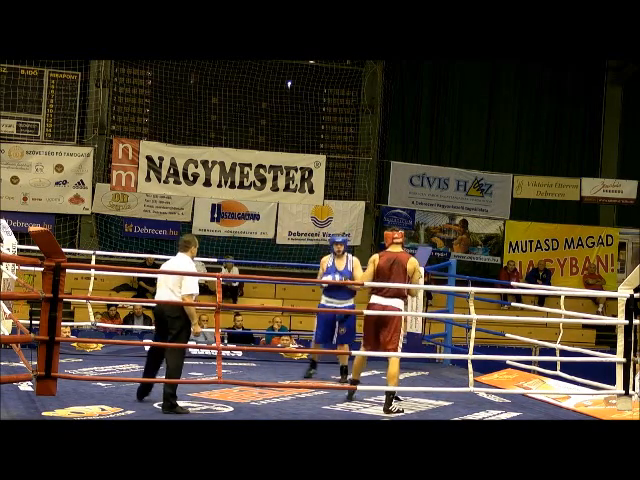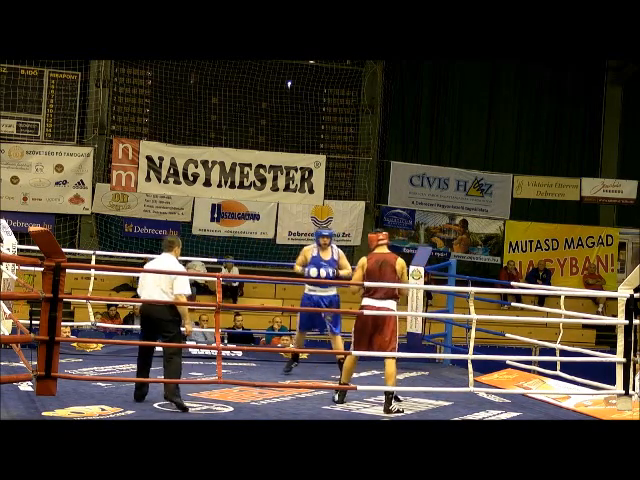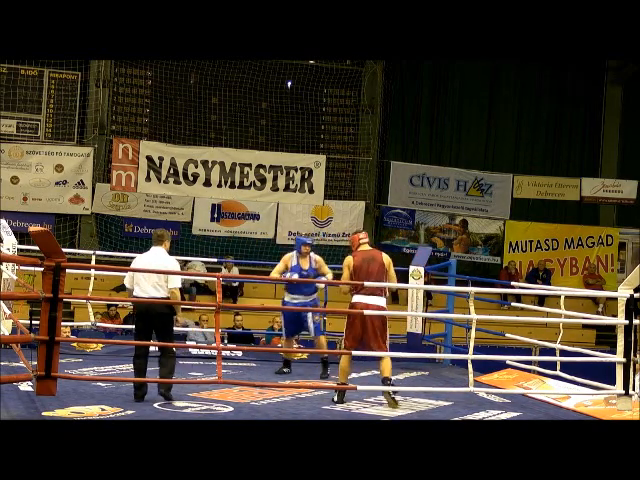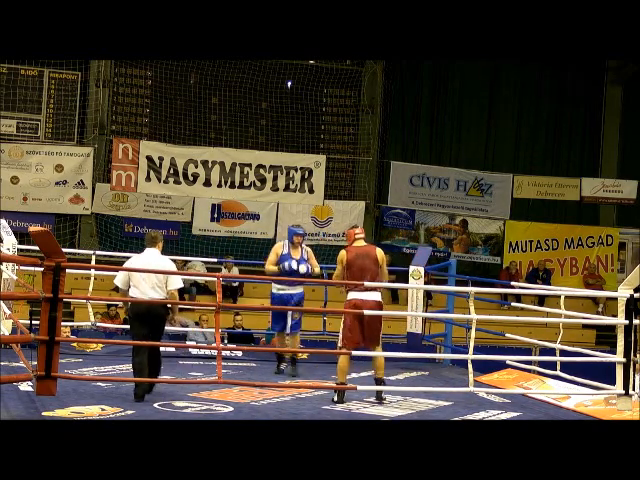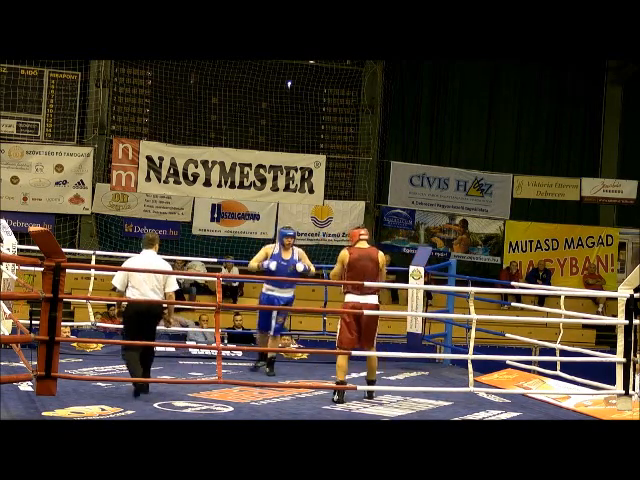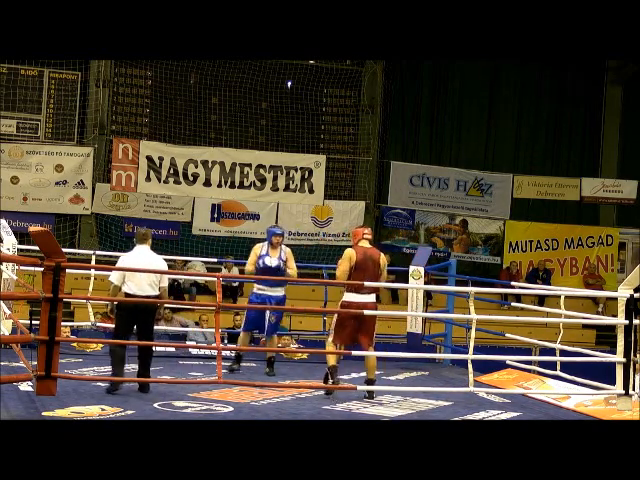
dt=0.2s
person 1, frame 1
left shoulder: (377, 258)
right shoulder: (412, 261)
left elbow: (364, 283)
right elbow: (413, 292)
left hip: (375, 305)
right hip: (395, 308)
left knee: (365, 349)
right knee: (394, 354)
left ankle: (352, 387)
right ankle: (389, 401)
person 1, frame 2
left shoulder: (365, 261)
right shoulder: (399, 262)
left elbow: (354, 288)
right elbow: (404, 291)
left hip: (367, 308)
right hip: (387, 309)
left knee: (354, 352)
right knee: (389, 355)
left ankle: (341, 393)
right ankle: (389, 400)
person 1, frame 3
left shoulder: (350, 259)
right shoulder: (384, 257)
left elbow: (344, 289)
right elbow: (393, 285)
left hip: (358, 304)
right hip: (378, 306)
left knee: (348, 350)
right knee: (383, 351)
left ankle: (340, 393)
right ankle: (387, 385)
person 1, frame 4
left shoulder: (344, 253)
right shoulder: (378, 252)
left elbow: (336, 280)
right elbow: (384, 280)
left hip: (354, 301)
right hip: (374, 301)
left knee: (346, 348)
right knee: (376, 346)
left ankle: (340, 392)
right ankle: (379, 388)
person 1, frame 5
left shoulder: (346, 253)
right shoulder: (379, 255)
left elbow: (333, 277)
right elbow: (381, 281)
left hip: (352, 303)
right hip: (372, 303)
left knee: (343, 348)
right knee: (370, 347)
left ankle: (340, 390)
right ankle: (370, 388)
person 1, frame 6
left shoulder: (350, 252)
right shoulder: (380, 256)
left elbow: (340, 279)
right elbow: (382, 282)
left wrist: (340, 266)
left hip: (350, 301)
right hip: (370, 303)
left knee: (333, 341)
right knee: (368, 346)
left ankle: (332, 374)
right ankle: (370, 389)
person 2, frame 1
left shoulder: (166, 265)
right shoulder: (189, 267)
right elbow: (187, 298)
right wrist: (195, 322)
left hip: (160, 309)
right hip: (176, 312)
left knee: (156, 351)
right knee: (175, 356)
left ankle: (143, 389)
right ankle: (169, 400)
person 2, frame 2
left shoulder: (149, 265)
right shoulder: (177, 267)
left elbow: (141, 293)
right elbow: (180, 297)
right wrist: (186, 321)
left hip: (146, 310)
right hip: (166, 311)
left knee: (145, 352)
right knee: (173, 354)
left ankle: (139, 392)
right ankle: (171, 391)
person 2, frame 3
left shoulder: (139, 259)
right shoulder: (170, 261)
left elbow: (130, 288)
right elbow: (174, 291)
right wrist: (178, 312)
left hip: (141, 305)
right hip: (161, 306)
left knee: (141, 350)
right knee: (167, 350)
left ankle: (140, 391)
right ankle: (164, 387)
person 2, frame 4
left shoulder: (132, 261)
right shoulder: (167, 263)
left elbow: (121, 288)
right elbow: (173, 293)
left wrist: (126, 305)
right wrist: (174, 312)
left hip: (137, 307)
right hip: (158, 307)
left knee: (139, 349)
right knee: (153, 346)
left ankle: (140, 389)
right ankle: (149, 384)
person 2, frame 5
left shoulder: (130, 262)
right shoulder: (165, 265)
left elbow: (119, 290)
right elbow: (170, 295)
left wrist: (118, 307)
right wrist: (170, 314)
left hip: (134, 307)
right hip: (154, 308)
left knee: (130, 347)
right knee: (147, 345)
left ankle: (138, 379)
right ankle: (144, 383)
person 2, frame 6
left shoulder: (126, 258)
right shoulder: (159, 260)
left elbow: (115, 285)
right elbow: (164, 289)
left wrist: (111, 304)
right wrist: (159, 305)
left hip: (129, 302)
right hip: (149, 303)
left knee: (118, 341)
right knee: (145, 344)
left ankle: (116, 378)
right ankle: (144, 384)
person 3, frame 1
left shoulder: (353, 261)
right shoulder: (325, 261)
right elbow: (320, 279)
left wrist: (343, 280)
right wrist: (324, 281)
left hip: (346, 307)
right hip: (327, 306)
left knee: (343, 342)
right knee: (318, 340)
left ankle: (344, 373)
right ankle: (312, 365)
person 3, frame 2
left shoulder: (337, 252)
right shoulder: (308, 250)
left elbow: (348, 271)
right elbow: (296, 267)
left wrist: (335, 272)
right wrist: (305, 272)
left hip: (330, 297)
right hip: (310, 296)
left knee: (334, 332)
right knee: (302, 330)
left ankle: (342, 367)
right ankle: (294, 358)
person 3, frame 3
left shoulder: (316, 259)
right shoulder: (288, 258)
left elbow: (329, 274)
right elbow: (273, 275)
left wrist: (325, 280)
right wrist: (286, 276)
left hip: (310, 302)
right hip: (291, 302)
left knee: (318, 333)
right knee: (288, 336)
left ankle: (325, 366)
right ankle: (287, 364)
person 3, frame 4
left shoulder: (307, 251)
right shoulder: (279, 247)
left elbow: (317, 270)
right elbow: (268, 268)
left wrist: (309, 269)
right wrist: (282, 267)
left hip: (296, 294)
right hip: (278, 293)
left knee: (293, 330)
right knee: (279, 330)
left ankle: (293, 362)
right ankle: (282, 360)
person 3, frame 5
left shoulder: (299, 253)
right shoulder: (270, 249)
left elbow: (313, 271)
right elbow: (251, 265)
left wrist: (307, 267)
right wrist: (263, 264)
left hip: (285, 297)
right hip: (268, 294)
left knee: (275, 331)
right knee: (262, 329)
left ankle: (270, 364)
right ankle: (262, 358)
person 3, frame 6
left shoulder: (286, 251)
right shoulder: (259, 248)
left elbow: (294, 275)
right elbow: (247, 271)
left wrist: (283, 267)
right wrist: (258, 265)
left hip: (277, 297)
right hip: (258, 295)
left knee: (271, 332)
right knee: (246, 329)
left ankle: (270, 364)
right ankle: (236, 361)
